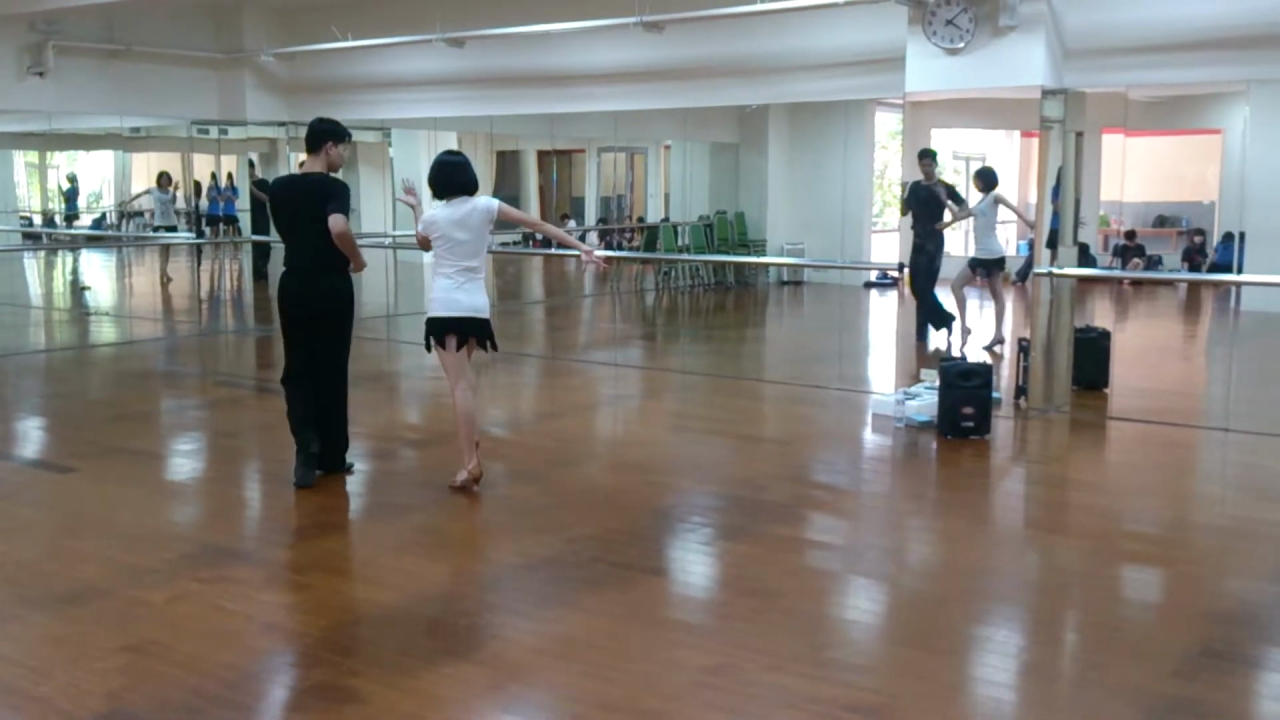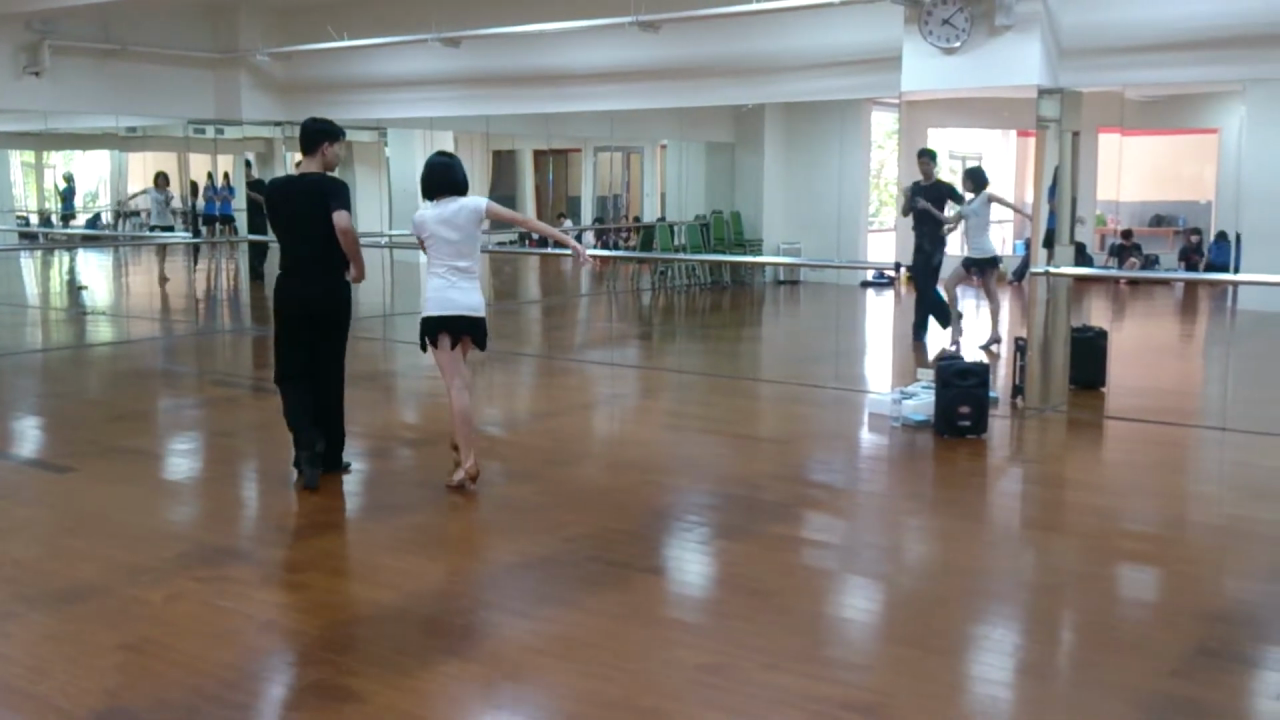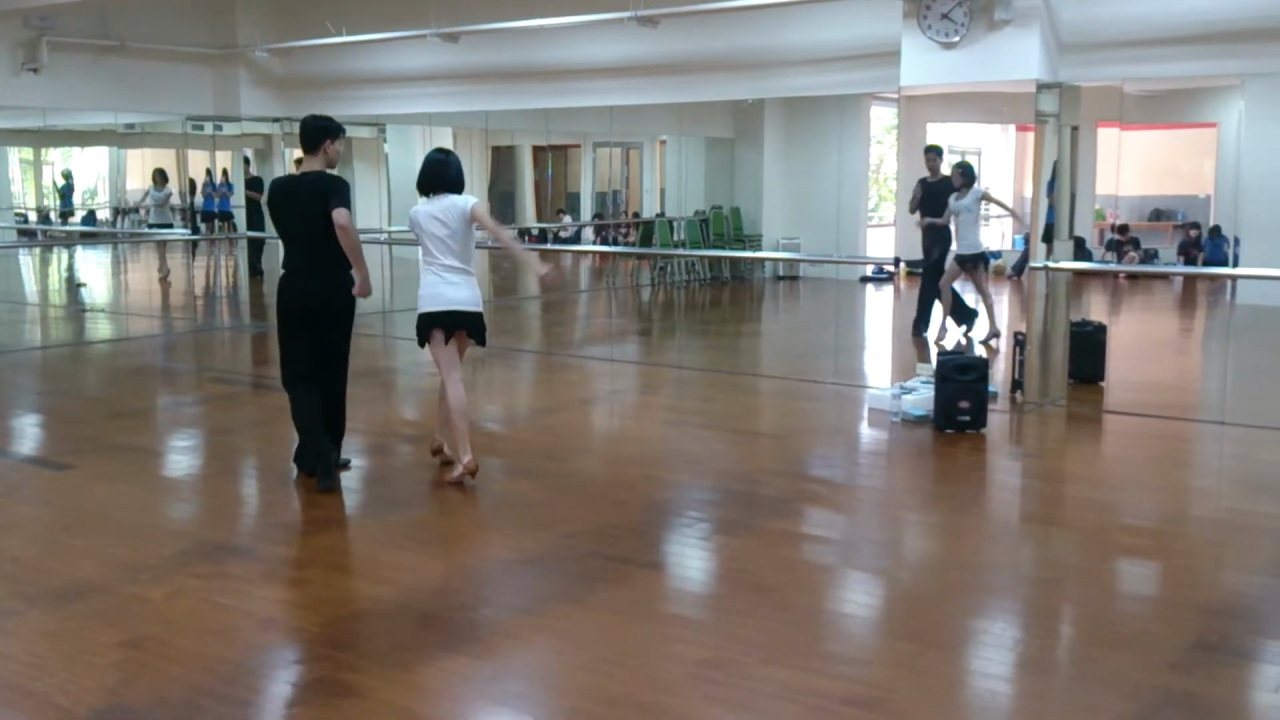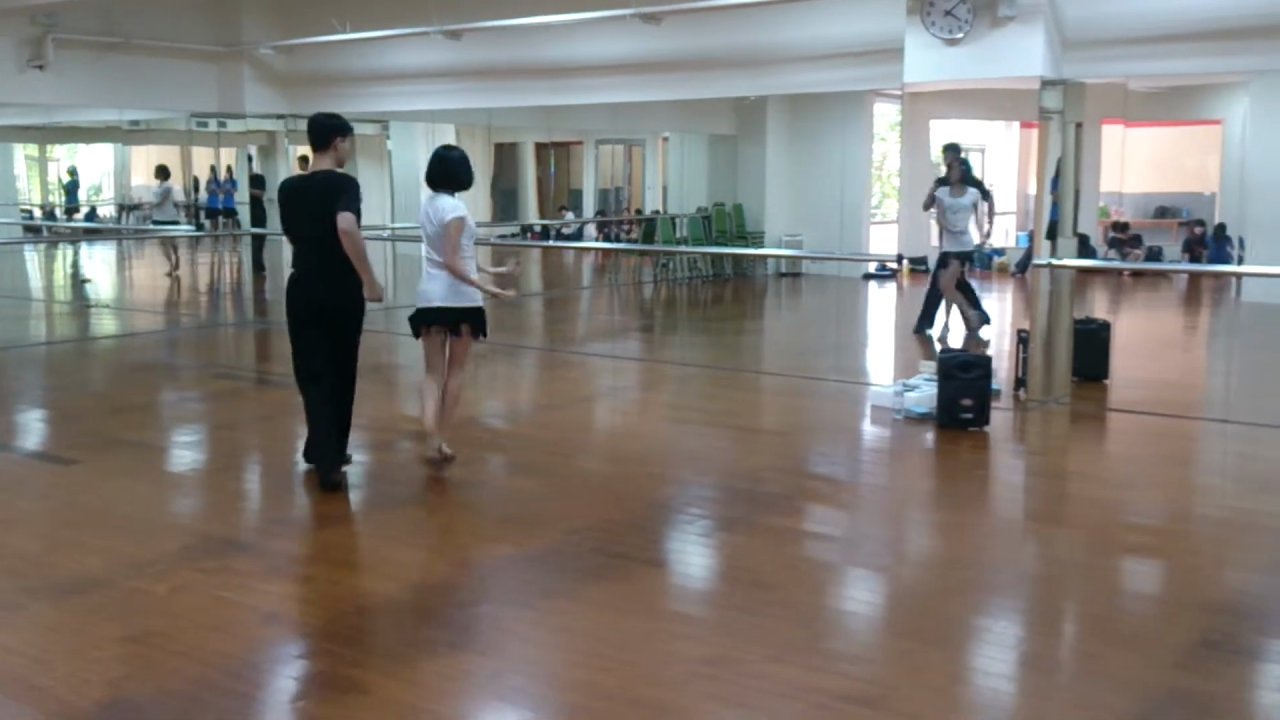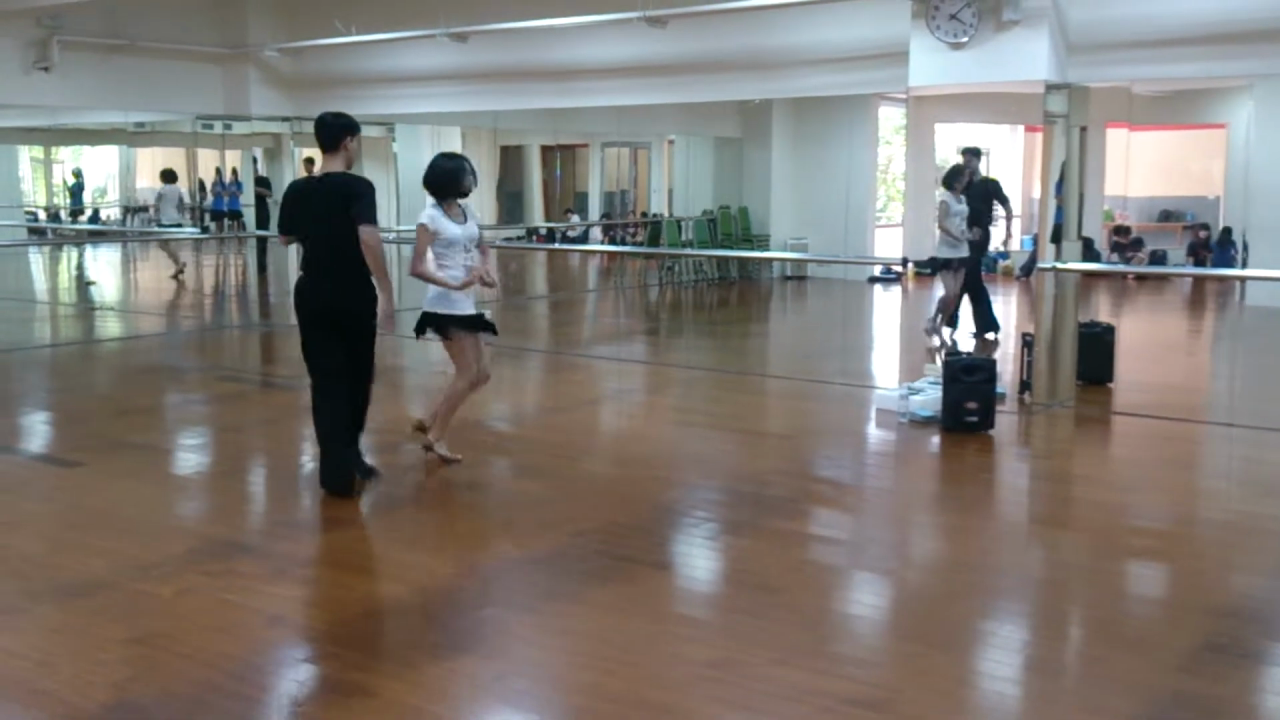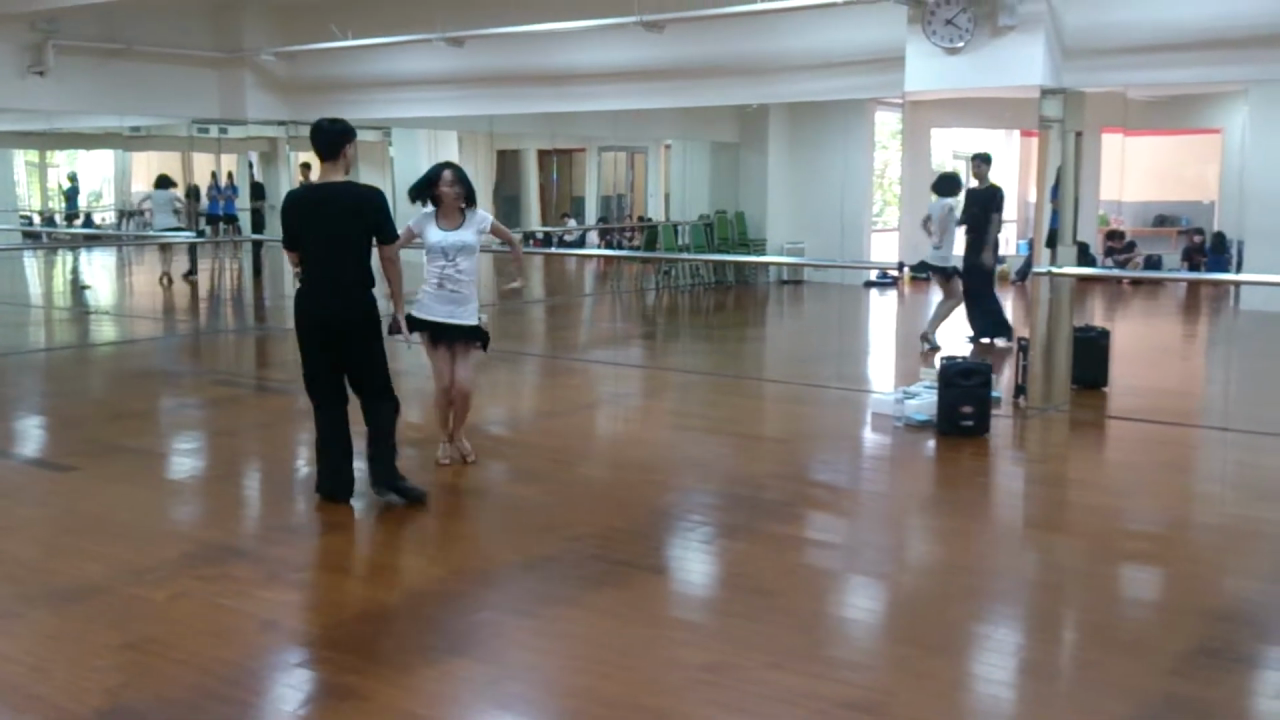
dt=0.2s
person 1, frame 1
left shoulder: (278, 188)
right shoulder: (334, 188)
right elbow: (339, 229)
right wrist: (356, 259)
left hip: (293, 287)
right hip: (332, 287)
left knee: (298, 371)
right knee: (332, 372)
left ankle: (307, 448)
right ankle: (331, 456)
person 1, frame 2
left shoulder: (274, 189)
right shoulder: (333, 187)
right elbow: (343, 225)
right wrist: (358, 266)
left hip: (290, 289)
right hip: (330, 290)
left knee: (293, 373)
right knee: (328, 373)
left ankle: (310, 449)
right ankle: (327, 454)
person 1, frame 3
left shoulder: (278, 189)
right shoulder: (334, 185)
right elbow: (342, 222)
right wrist: (362, 274)
left hip: (293, 289)
right hip: (333, 289)
left knee: (300, 375)
right knee: (331, 374)
left ankle: (317, 455)
right ankle: (323, 454)
person 1, frame 4
left shoulder: (288, 188)
right shoulder: (344, 184)
right elbow: (347, 227)
right wrist: (370, 280)
left hip: (302, 290)
right hip: (342, 289)
left knee: (314, 376)
right knee: (341, 373)
left ankle: (326, 460)
right ankle: (329, 454)
person 1, frame 5
left shoulder: (296, 191)
right shoulder: (359, 187)
left elbow: (287, 239)
right elbow: (369, 240)
right wrist: (386, 297)
left hip: (312, 294)
right hip: (355, 292)
left knee: (326, 383)
right knee: (358, 376)
left ankle: (338, 472)
right ankle: (347, 457)
person 1, frame 6
left shoulder: (294, 201)
right shoulder: (369, 197)
left elbow: (293, 259)
right elbow: (390, 256)
right wrist: (398, 302)
left hip: (312, 306)
right hip: (357, 305)
left knee: (326, 395)
right knee: (378, 392)
left ankle: (335, 480)
right ankle: (385, 478)
person 2, frame 1
left shoulder: (431, 218)
right shoulder: (484, 207)
right elbow: (536, 225)
left wrist: (416, 208)
right wrist: (580, 246)
left hip: (444, 307)
right hip: (476, 306)
left knee: (460, 385)
right knee: (462, 380)
left ankle: (471, 463)
right ankle: (470, 441)
person 2, frame 2
left shoulder: (421, 218)
right shoulder: (474, 206)
right elbow: (523, 220)
right wrist: (569, 241)
left hip: (438, 306)
right hip: (471, 304)
left knee: (456, 382)
right knee: (458, 378)
left ankle: (469, 462)
right ankle: (462, 441)
person 2, frame 3
left shoulder: (417, 214)
right shoulder: (467, 204)
right elbow: (498, 234)
right wrist: (533, 262)
left hip: (433, 302)
right hip: (466, 300)
left knee: (451, 377)
right knee: (453, 375)
left ankle: (465, 457)
right ankle: (444, 441)
person 2, frame 4
left shoulder: (429, 203)
right shoulder: (454, 208)
right elbow: (453, 263)
left wrist: (494, 270)
right wrist: (488, 289)
left hip: (429, 297)
right hip: (457, 300)
left knee: (433, 372)
right knee: (457, 371)
left ankle: (433, 431)
right ankle: (437, 435)
person 2, frame 5
left shoulder: (467, 212)
right shoulder: (431, 216)
left elbow: (481, 249)
right elbow: (416, 268)
left wrist: (485, 272)
right wrist: (452, 284)
left hip: (466, 306)
right hip: (445, 307)
left knee: (481, 374)
right knee: (470, 374)
left ankle: (432, 425)
right ankle: (436, 436)
person 2, frame 6
left shoulder: (476, 219)
right shoulder: (420, 221)
left elbow: (513, 242)
left wrist: (520, 276)
left hip: (463, 316)
right hip: (428, 313)
left knee: (464, 386)
right knee: (445, 383)
left ankle: (458, 436)
right ankle: (445, 440)
person 3, frame 1
left shoulder: (943, 187)
right shoulder: (914, 187)
left elbow: (964, 207)
right elbow: (904, 212)
right wrist: (903, 195)
left hip: (934, 240)
right hip: (918, 239)
left knee: (924, 285)
right knee: (916, 285)
left ankle: (922, 329)
right ankle: (944, 319)
person 3, frame 2
left shoulder: (943, 187)
right shoulder: (914, 187)
left elbow: (964, 205)
right elbow: (905, 214)
right wrist: (906, 199)
left hip: (935, 239)
right hip: (920, 238)
left knee: (925, 284)
right knee: (921, 284)
left ankle: (920, 329)
right ankle: (948, 318)
person 3, frame 3
left shoulder: (950, 183)
right shoulder: (922, 183)
right elbow: (912, 210)
right wrist: (915, 197)
left hip: (941, 236)
right hip: (928, 235)
left knee: (929, 280)
right knee: (936, 280)
left ankle: (921, 323)
right ankle: (966, 315)
person 3, frame 4
left shoulder: (970, 181)
right shoulder: (941, 182)
left elbow: (988, 201)
right elbow: (926, 207)
right wrist: (932, 194)
left knee: (939, 277)
right knee: (956, 279)
left ankle: (926, 321)
right ankle: (979, 318)
person 3, frame 5
left shoulder: (990, 184)
left elbow: (1007, 208)
left wrist: (1008, 231)
left hip: (979, 236)
left knee: (968, 278)
right knee: (973, 279)
right ankle: (988, 324)
person 3, frame 6
left shoulder: (995, 192)
right shoulder: (970, 192)
left elbow: (995, 221)
right elbow: (964, 218)
left wrist: (989, 249)
left hip: (986, 244)
right hip: (972, 244)
left knee: (983, 289)
right knee: (970, 288)
left ankle: (1001, 328)
right ankle: (986, 329)
person 4, frame 1
left shoulder: (993, 197)
right shoulder: (979, 204)
left elbow: (1011, 207)
right elbow: (959, 216)
left wrist: (1027, 221)
left hip: (989, 254)
right hip: (985, 254)
left knee: (957, 285)
right knee: (997, 294)
left ankle: (964, 327)
right ankle: (998, 334)
person 4, frame 2
left shoulder: (985, 197)
right shoulder: (968, 204)
left elbow: (1008, 204)
right elbow: (951, 220)
left wrist: (1027, 215)
right wrist: (928, 207)
left hip: (982, 253)
right hip: (975, 254)
left knee: (950, 285)
right knee: (991, 293)
left ankle: (956, 327)
right ankle: (995, 334)
person 4, frame 3
left shoulder: (977, 193)
right shoulder: (954, 197)
left elbow: (1001, 205)
right elbow: (945, 220)
left wrist: (1017, 218)
right wrist: (930, 221)
left hip: (971, 250)
right hip: (962, 250)
left knee: (944, 284)
right knee: (982, 289)
left ankle: (944, 325)
right ankle: (993, 328)
person 4, frame 4
left shoulder: (973, 193)
right shoulder: (942, 193)
left elbow: (977, 217)
right elbow: (940, 219)
left wrist: (982, 232)
right wrist: (951, 229)
left hip: (964, 246)
right hip: (948, 246)
left knee: (946, 285)
right knee: (944, 286)
right ankle: (970, 312)
person 4, frame 5
left shoulder: (962, 199)
right shoulder: (946, 198)
right elbow: (941, 223)
left wrist: (968, 234)
right wrist: (958, 237)
left hip: (961, 252)
right hip: (946, 252)
left knee: (955, 292)
right knee: (950, 292)
left ankle: (936, 324)
right ankle: (933, 321)
person 4, frame 6
left shoulder: (936, 203)
right shoulder: (949, 203)
left elbow: (925, 222)
right elbow: (944, 226)
right wrist: (939, 240)
left hip: (933, 258)
right hip: (942, 259)
left knee: (949, 296)
right knee: (956, 297)
left ankle: (930, 331)
right ankle: (930, 330)
